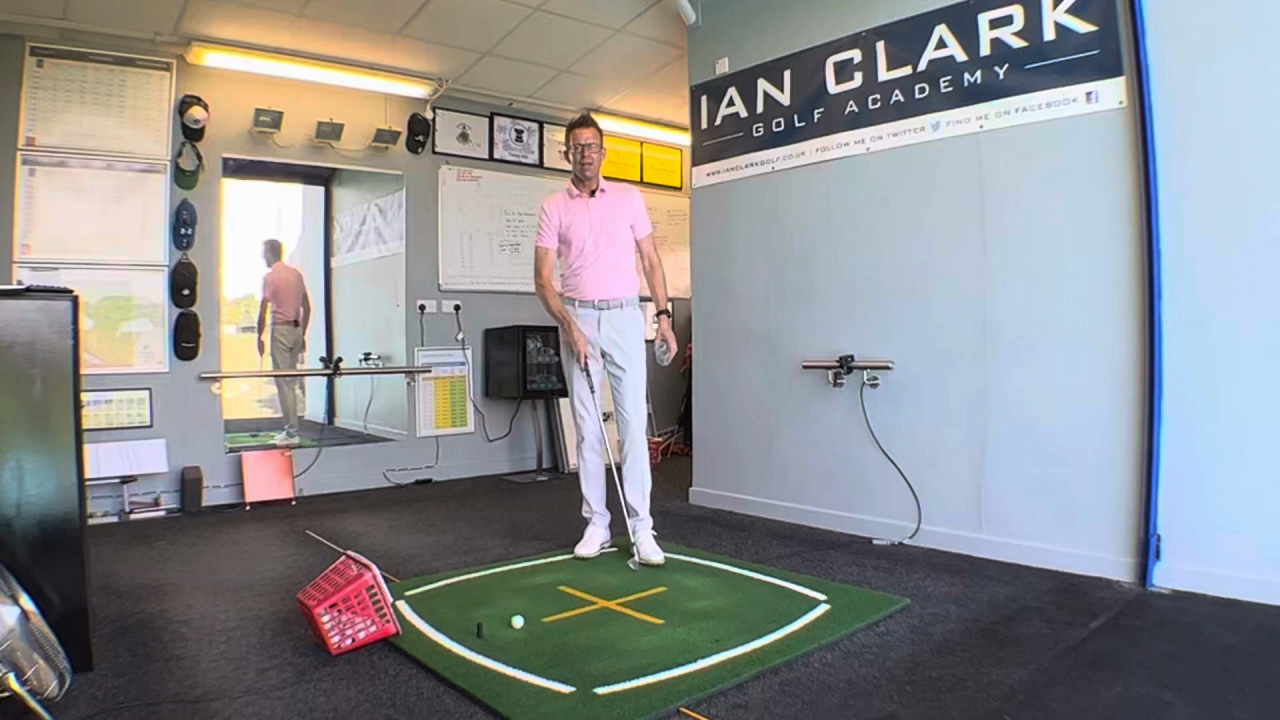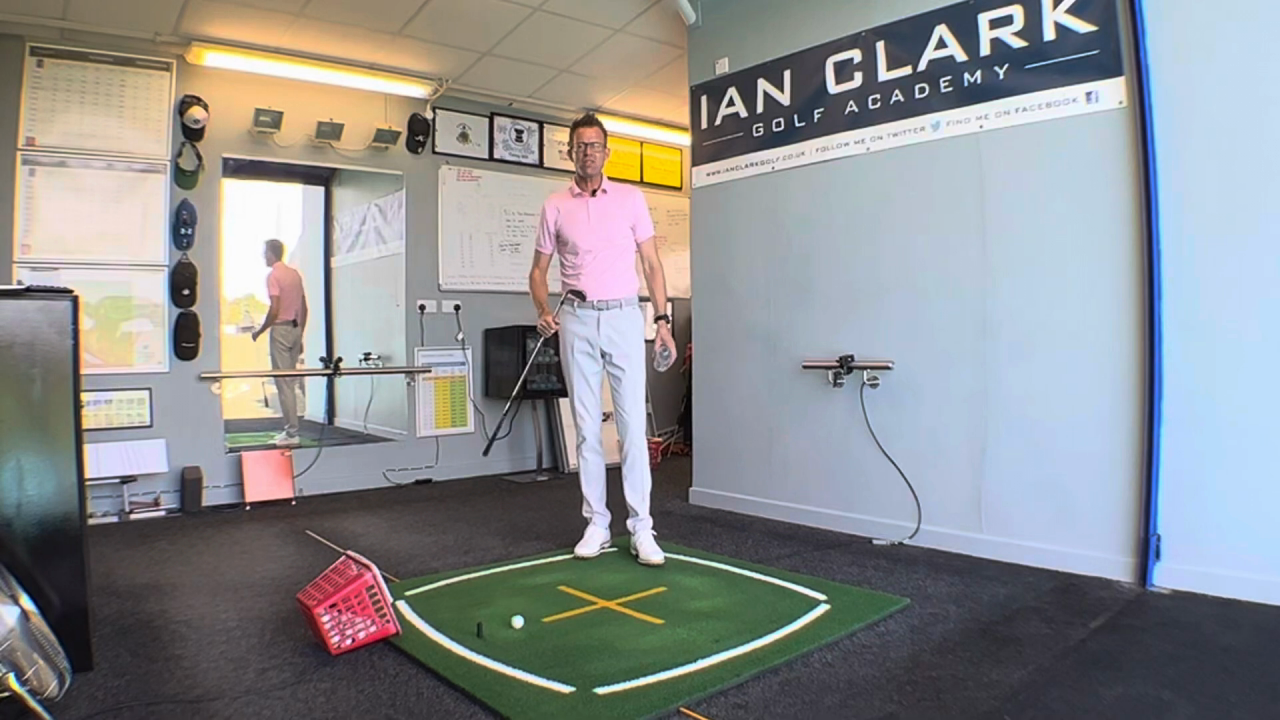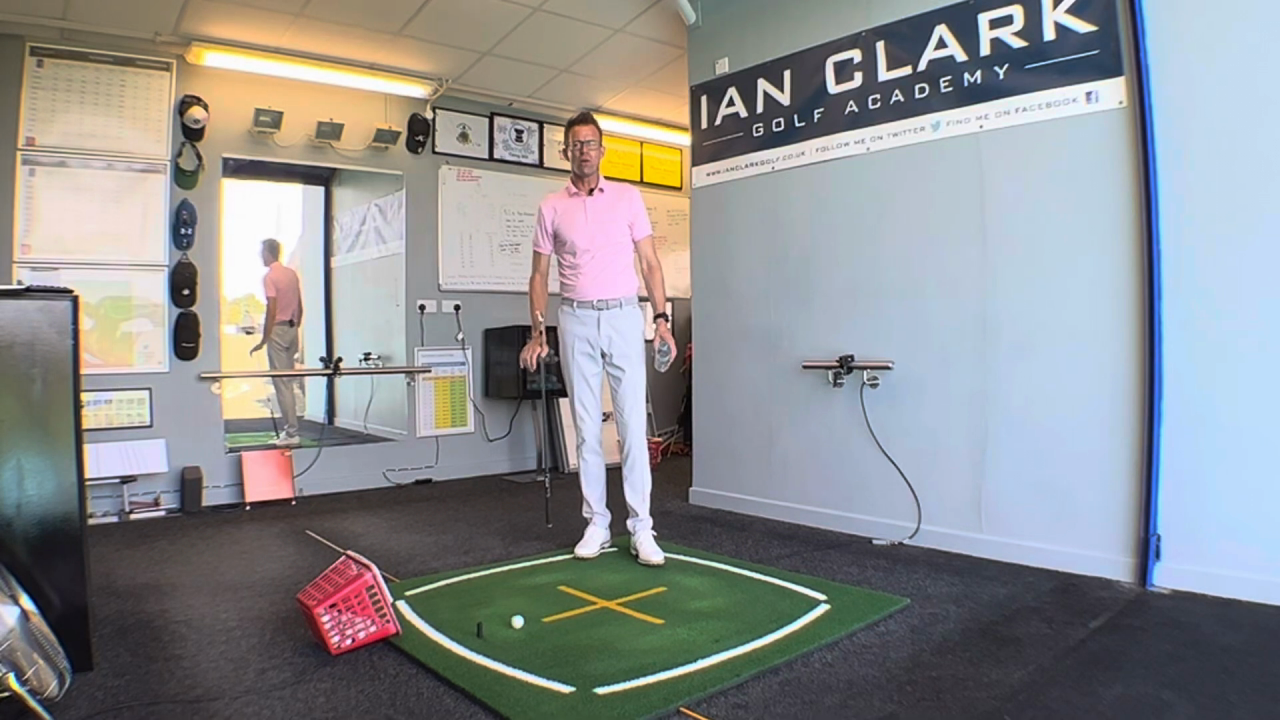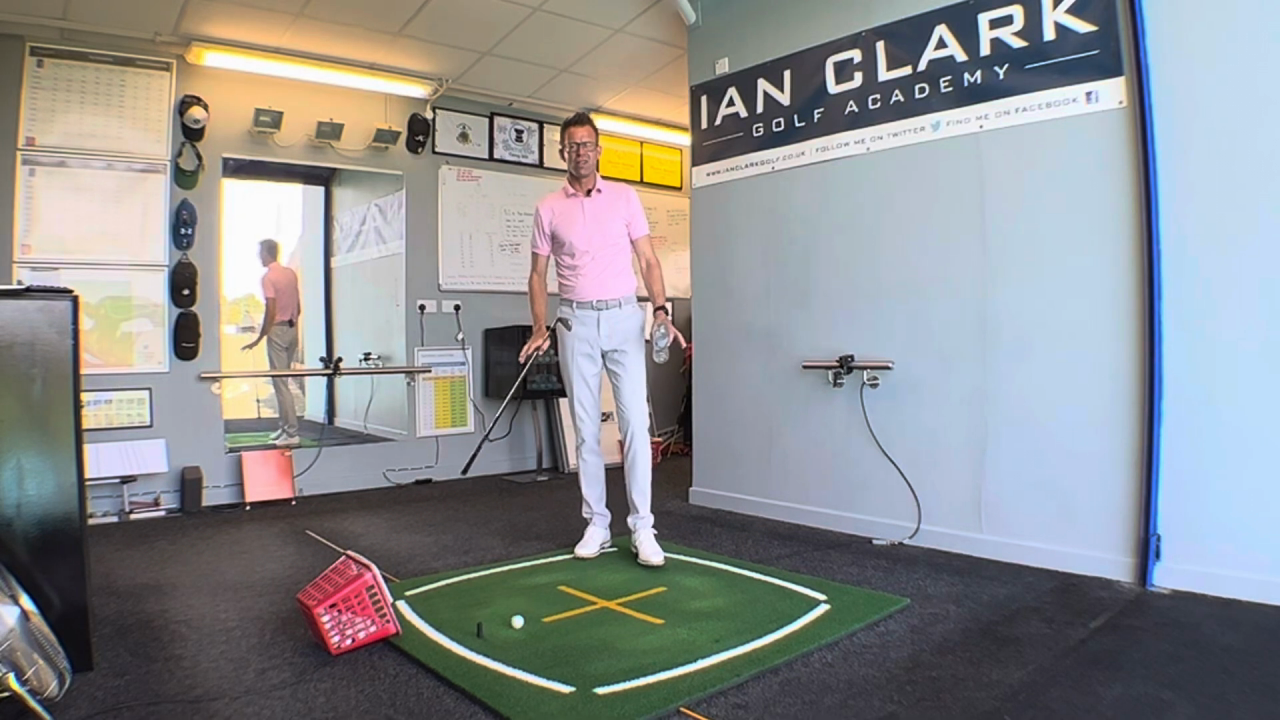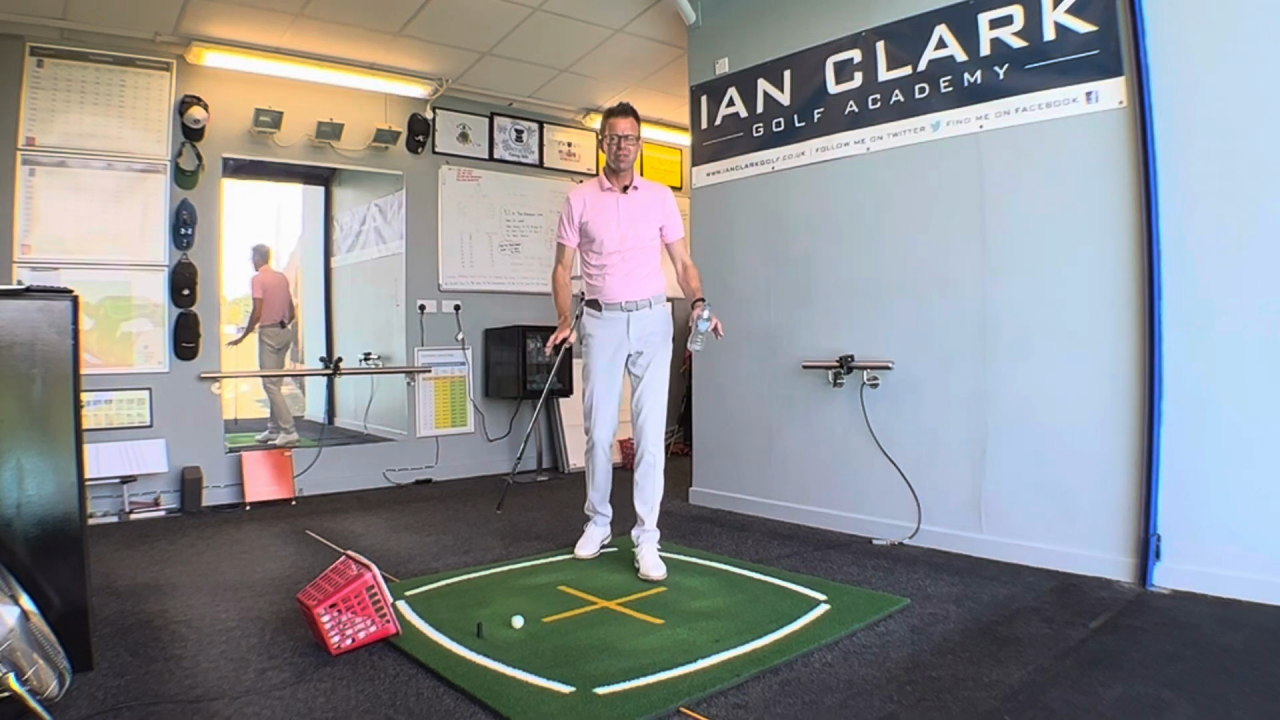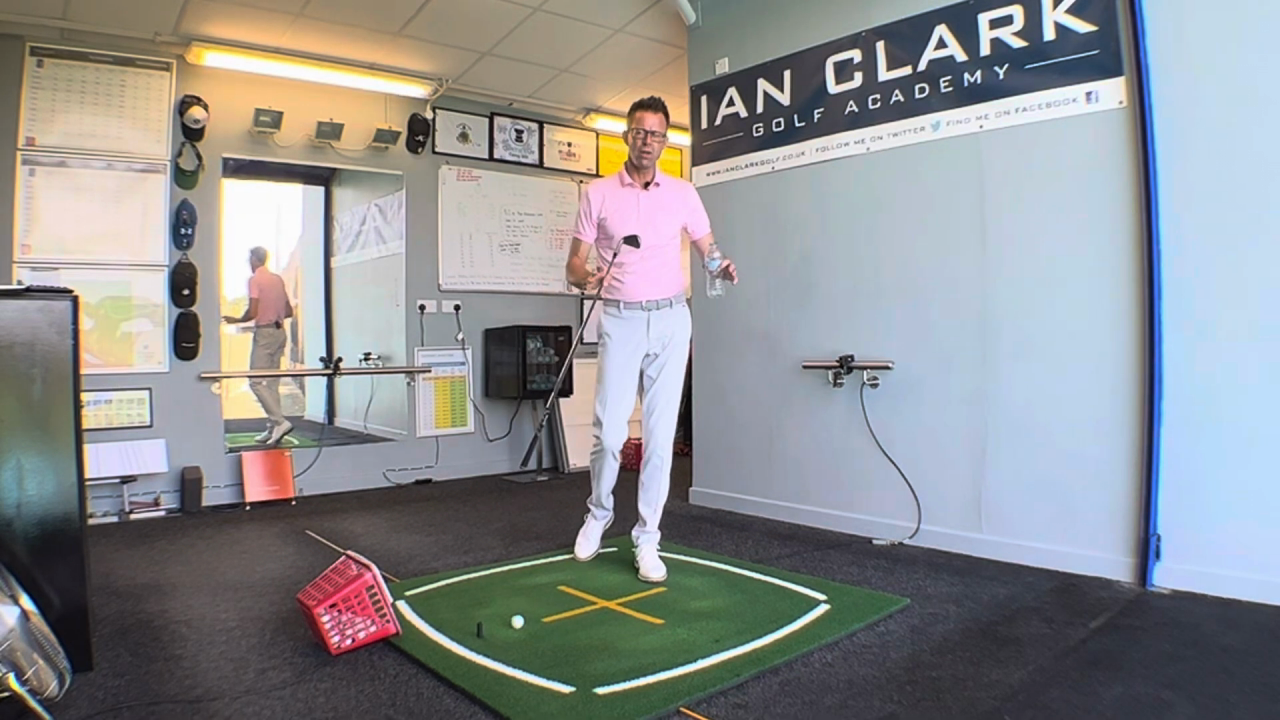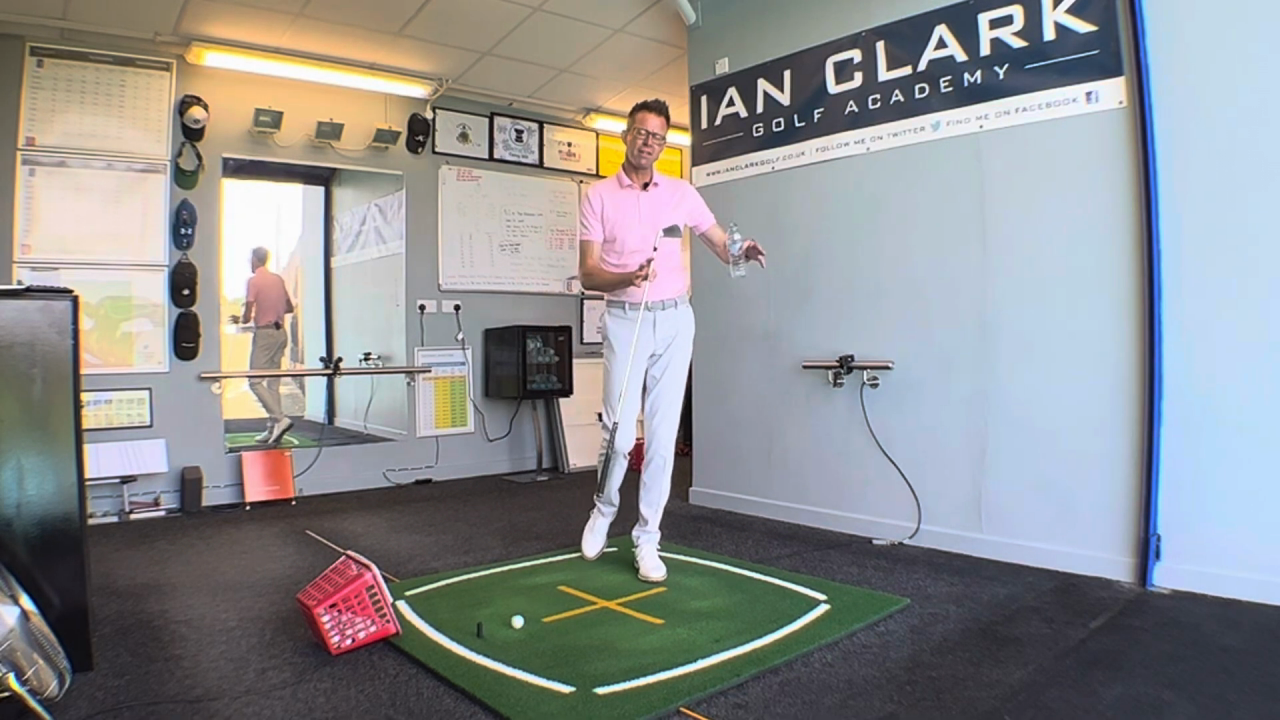
dt=0.7s
person 1, frame 1
left shoulder: (628, 197)
right shoulder: (553, 207)
left elbow: (650, 260)
right elbow: (543, 277)
left wrist: (663, 314)
right wrist: (570, 327)
left hip: (625, 316)
right hip: (576, 321)
left knee: (633, 423)
right knee: (587, 427)
left ankle: (640, 526)
right ankle: (596, 523)
person 1, frame 2
left shoulder: (631, 198)
right shoulder: (554, 206)
left elbow: (651, 263)
right elbow: (539, 270)
left wrist: (662, 319)
right wrist: (544, 310)
left hip: (624, 316)
right hip: (576, 321)
left knee: (633, 422)
right knee: (586, 425)
left ankle: (641, 527)
right ankle: (597, 523)
person 1, frame 3
left shoulder: (628, 197)
right shoulder: (551, 207)
left elbow: (649, 262)
right elbow: (539, 274)
left wrist: (661, 318)
right wrist: (536, 332)
left hip: (624, 317)
right hip: (576, 321)
left knee: (633, 423)
right knee: (586, 427)
left ankle: (640, 527)
right ankle: (597, 523)
person 1, frame 4
left shoulder: (625, 196)
right shoulder: (548, 208)
left elbow: (648, 260)
right elbow: (538, 275)
left wrist: (661, 311)
right wrist: (540, 327)
left hip: (623, 317)
right hip: (575, 322)
left knee: (636, 422)
right knee: (585, 427)
left ankle: (642, 525)
right ankle: (596, 523)
person 1, frame 5
left shoulder: (661, 196)
right shoulder: (578, 199)
left elbow: (683, 261)
right elbow: (563, 267)
left wrist: (698, 303)
right wrist: (565, 318)
left hip: (652, 320)
right hip: (601, 322)
left knee: (650, 432)
right knee: (599, 431)
left ankle: (646, 540)
right ankle: (598, 521)
person 1, frame 6
left shoulder: (682, 193)
right shoulder: (597, 193)
left elbow: (709, 251)
right elbow: (574, 263)
left wrist: (724, 269)
right wrist: (586, 277)
left hip: (670, 320)
right hip: (620, 321)
left knee: (659, 436)
right knee: (609, 432)
left ankle: (646, 540)
right ankle: (598, 514)
person 1, frame 7
left shoulder: (682, 192)
right shoulder: (598, 195)
left elbow: (722, 245)
right elbow: (588, 274)
left wrist: (744, 251)
right wrist: (627, 278)
left hip: (675, 320)
right hip: (625, 320)
left knee: (662, 437)
right knee: (619, 433)
left ankle: (647, 540)
right ankle: (605, 507)
person 2, frame 1
left shoulder: (271, 277)
right shoulder: (296, 273)
left elbow: (263, 312)
right elbow: (307, 307)
left wrist: (260, 338)
left hip: (281, 330)
right hip: (296, 329)
left knee: (284, 383)
right knee: (291, 382)
left ankle: (292, 433)
right ankle: (290, 429)
person 2, frame 2
left shoulder: (273, 275)
right shoulder: (295, 274)
left elbow: (274, 310)
right elbow: (304, 308)
left wrist: (259, 332)
left hip: (281, 330)
right hip: (295, 330)
left knee: (283, 383)
right knee: (290, 382)
left ankle: (292, 433)
right ankle: (290, 429)
person 2, frame 3
left shoulder: (270, 276)
right shoulder: (292, 274)
left elbow: (272, 311)
left wrist: (263, 340)
left hip: (278, 331)
right hip: (292, 330)
left knee: (281, 383)
right knee: (288, 383)
left ankle: (292, 433)
right ankle: (289, 429)
person 2, frame 4
left shoulder: (269, 277)
right shoulder: (290, 273)
left elbow: (271, 313)
left wrist: (258, 339)
left hip: (277, 331)
right hip: (292, 330)
left knee: (281, 384)
right knee: (282, 382)
left ankle: (291, 433)
right ankle: (285, 428)
person 2, frame 5
left shoulder: (258, 279)
right shoulder: (282, 278)
left elbow: (257, 314)
right elbow: (291, 312)
left wrist: (242, 337)
left hip: (269, 333)
right hip: (284, 332)
left knee: (270, 384)
right knee: (274, 383)
left ankle: (289, 430)
right ankle: (274, 430)
person 2, frame 6
left shoulder: (255, 279)
right shoulder: (278, 279)
left elbow: (253, 312)
right elbow: (289, 311)
left wrist: (237, 320)
left hip: (264, 333)
right hip: (279, 332)
left knee: (256, 381)
right knee: (272, 382)
left ankle: (280, 422)
right ankle: (272, 429)
person 2, frame 7
left shoulder: (254, 280)
right shoulder: (278, 279)
left elbow: (248, 317)
right elbow: (289, 307)
left wrist: (240, 320)
left hip: (264, 334)
right hip: (279, 333)
left knee: (255, 381)
right knee: (272, 382)
left ankle: (280, 419)
right ankle: (273, 428)
